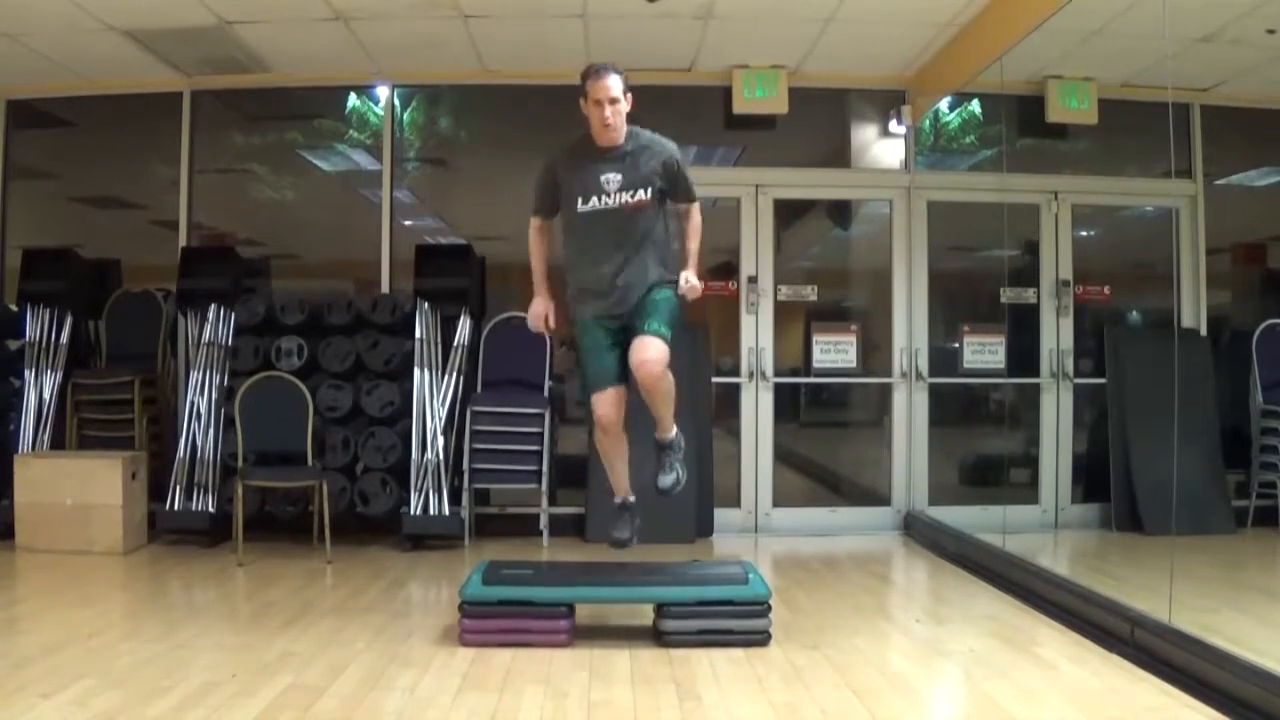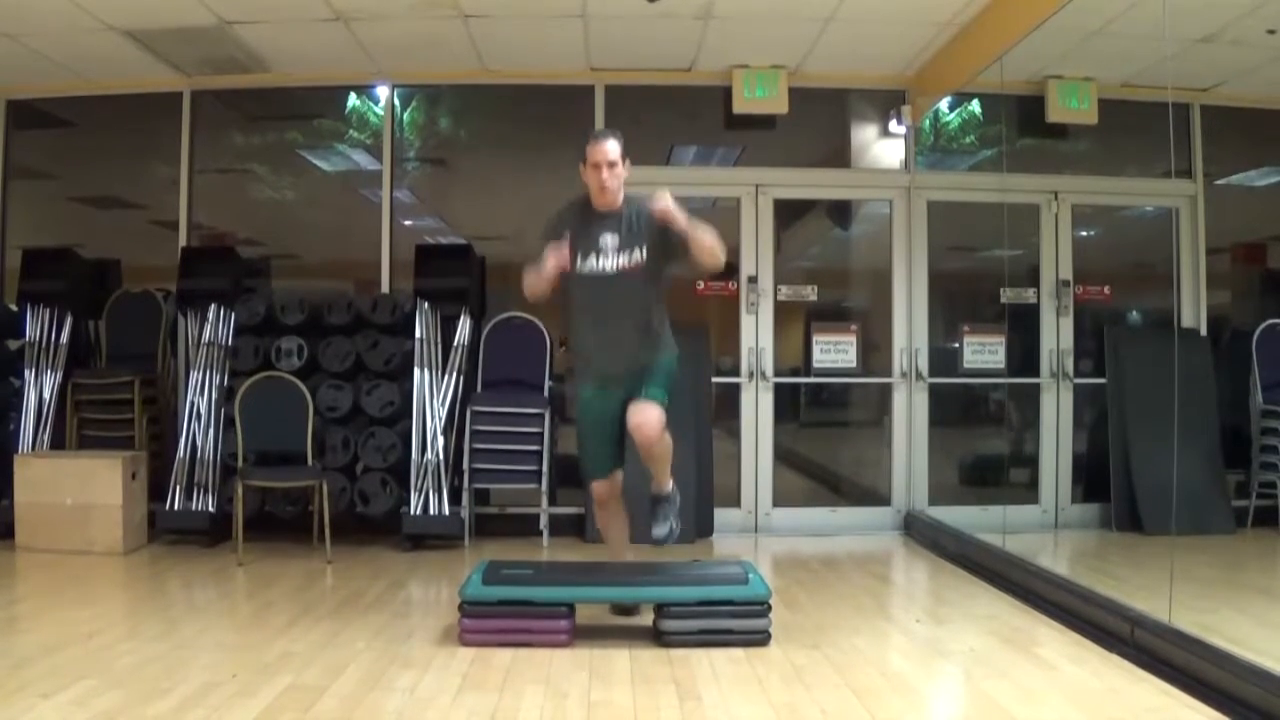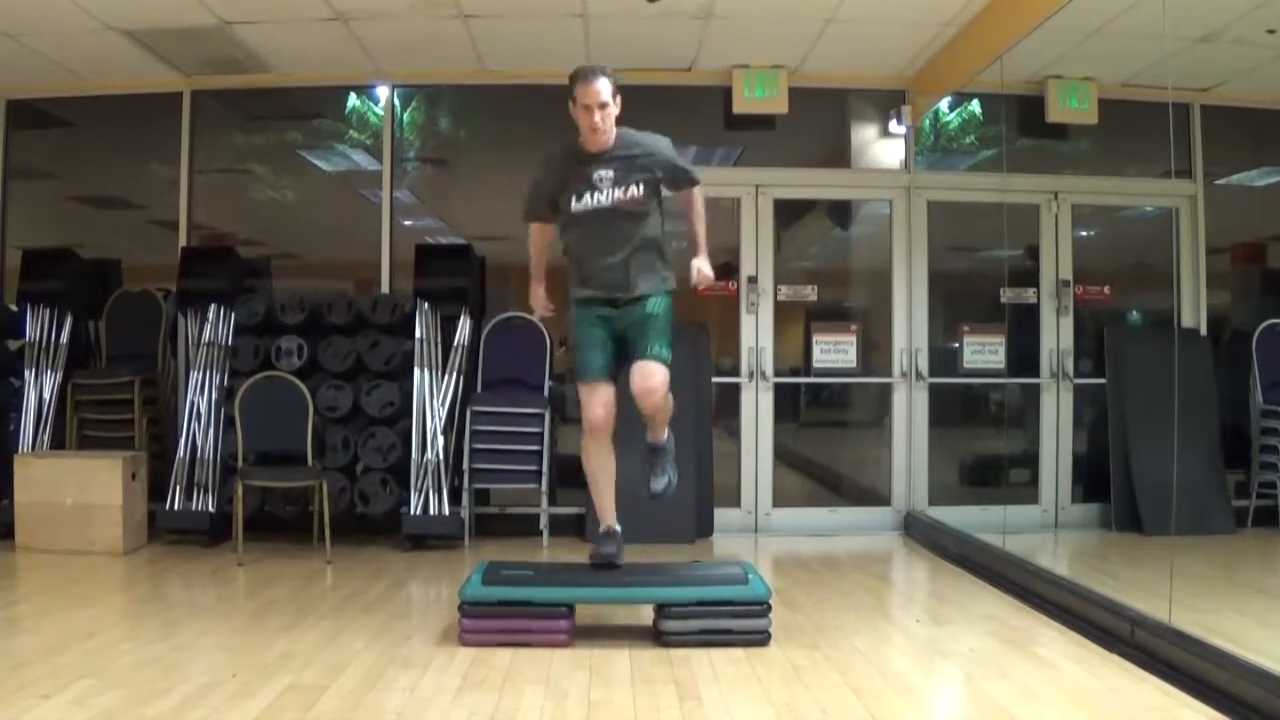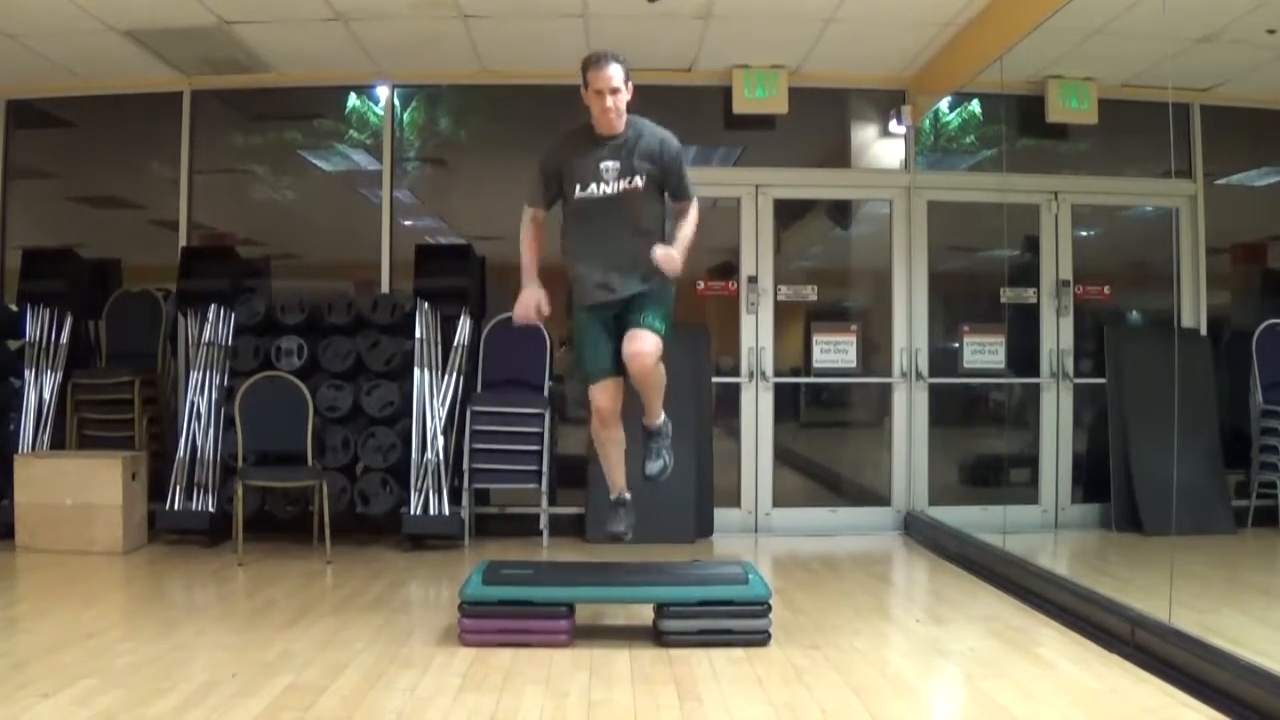
dt=0.4s
person 1, frame 1
left shoulder: (661, 154)
right shoulder: (564, 164)
left elbow: (688, 208)
right elbow: (540, 225)
left wrist: (691, 267)
right wrist: (538, 292)
left hip: (653, 287)
right hip: (594, 302)
left knee: (648, 364)
right knee: (606, 413)
left ankle: (668, 437)
right ankle: (623, 503)
person 1, frame 2
left shoulder: (658, 215)
right shoulder: (566, 223)
left elbow: (714, 262)
right elbow: (533, 290)
left wrist: (680, 221)
right wrist: (548, 268)
left hip: (651, 359)
right hip: (595, 372)
left knee: (645, 425)
right knee: (603, 490)
left ankle: (663, 491)
person 1, frame 3
left shoulder: (653, 152)
right shoulder: (556, 169)
left elbow: (690, 188)
right elbow: (540, 224)
left wrist: (701, 252)
right wrist: (536, 284)
left hip: (649, 296)
right hip: (590, 302)
left knee: (649, 390)
right knee: (596, 416)
left ankle: (659, 438)
right ankle: (608, 530)
person 1, frame 4
left shoulder: (659, 143)
right shoulder: (563, 152)
left elbow: (689, 207)
right elbow: (533, 216)
left wrist: (678, 249)
right wrist: (530, 284)
left hip: (647, 284)
right hip: (591, 294)
left knee: (641, 358)
right knee: (603, 404)
left ankle: (656, 424)
right ankle: (620, 500)
